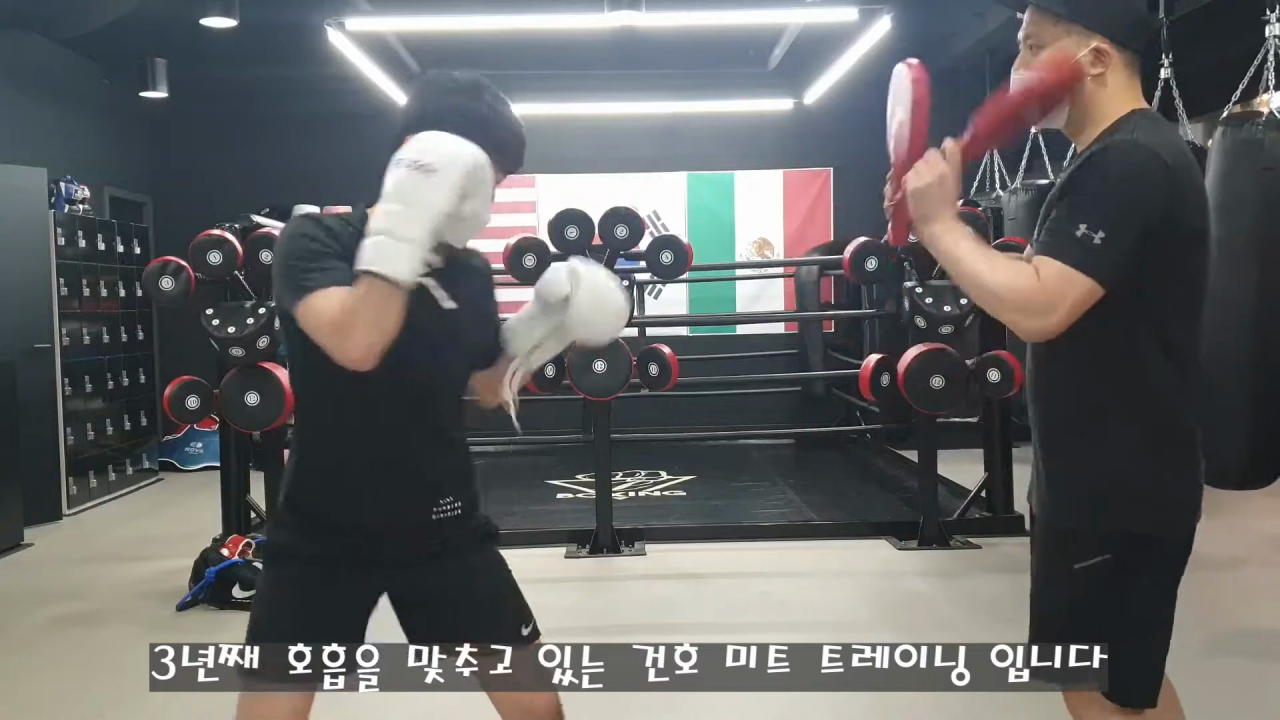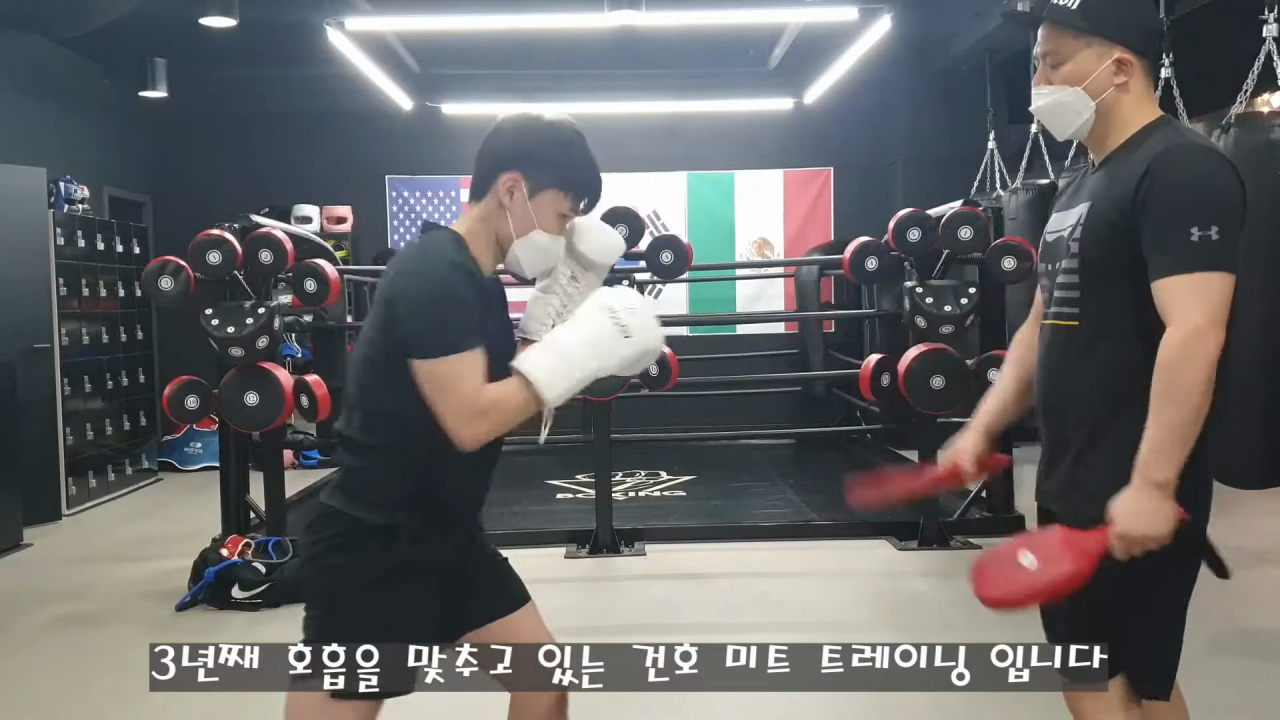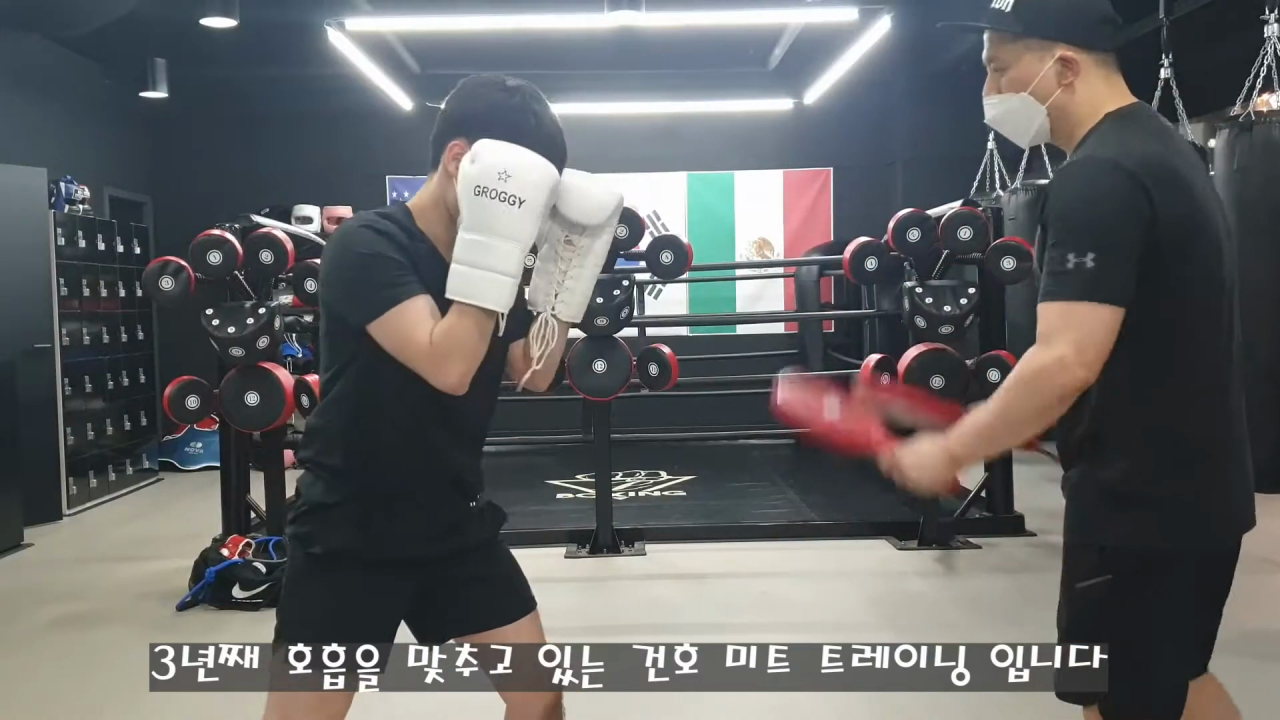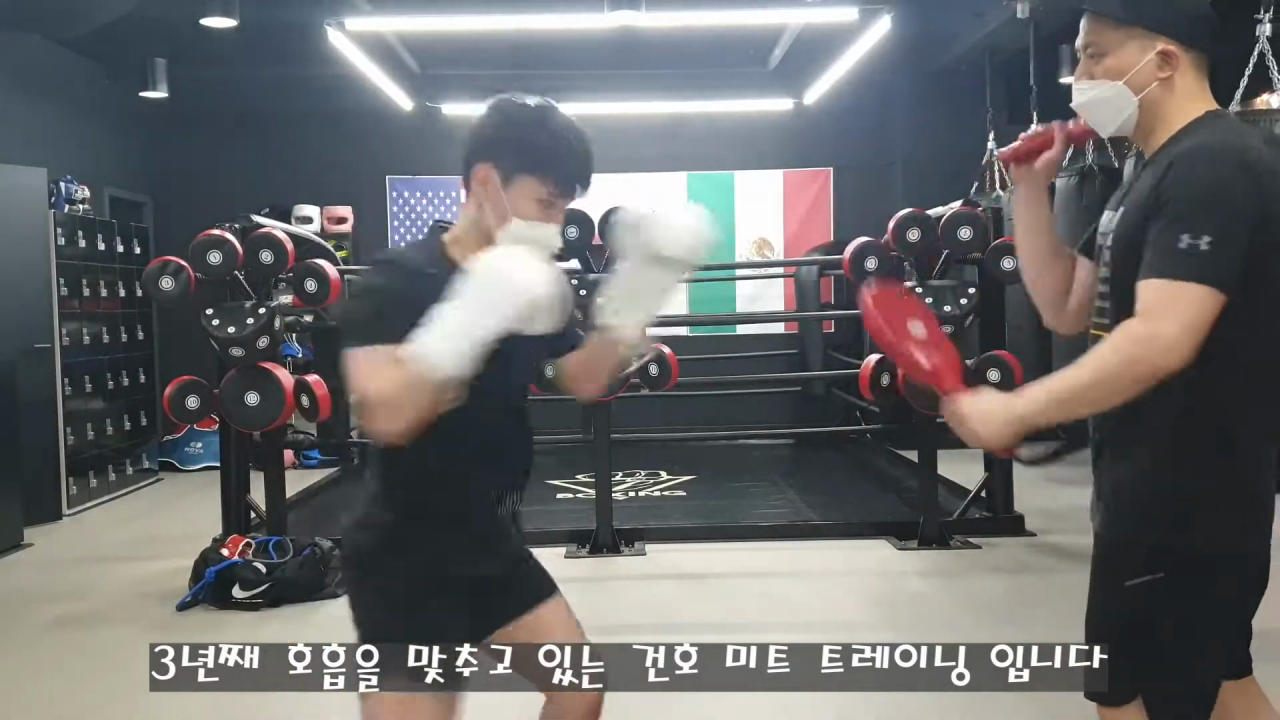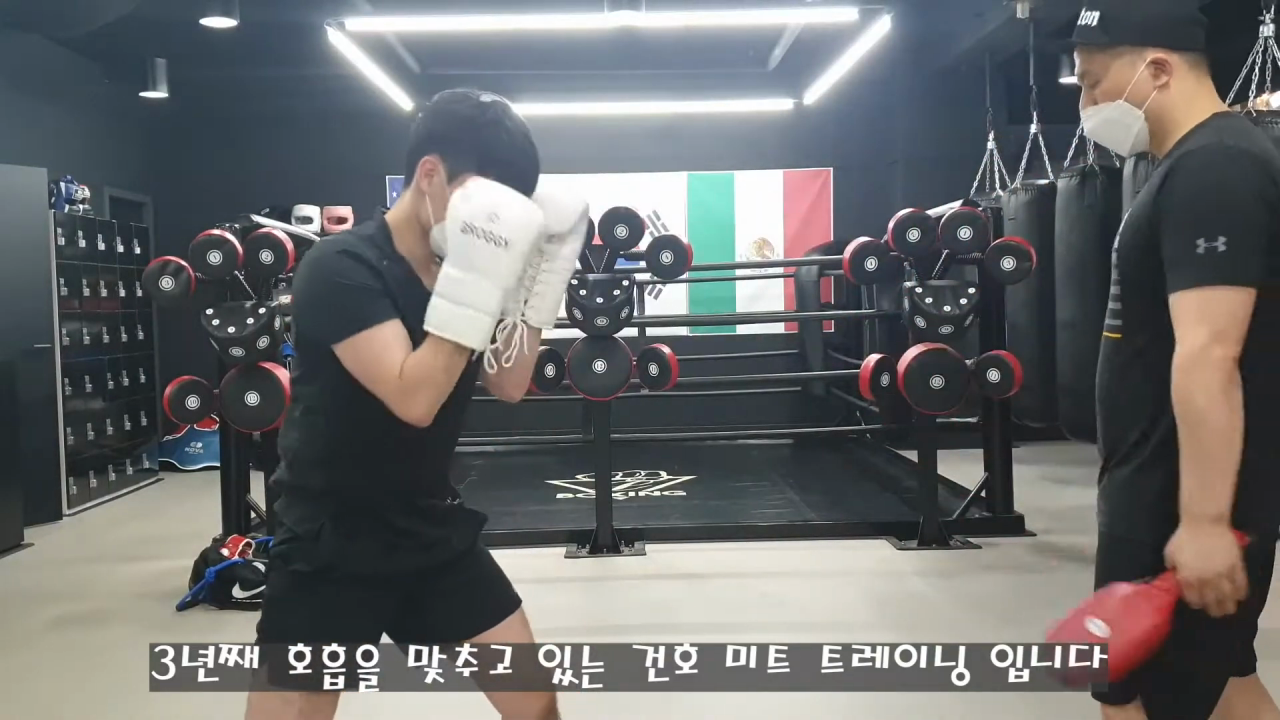
dt=0.7s
person 1, frame 1
left shoulder: (1133, 163)
right shoulder: (1107, 161)
left elbow: (1039, 308)
right elbow: (1041, 287)
left wrist: (941, 223)
right wrist: (940, 219)
left hip: (1123, 482)
right hip: (1094, 474)
person 1, frame 2
left shoulder: (1181, 170)
right shoulder: (1086, 182)
left elbow: (1196, 336)
left wrist: (1153, 484)
right wrist: (982, 428)
left hip: (1132, 489)
right hip: (1079, 479)
person 1, frame 3
left shoulder: (1098, 178)
right shoulder: (1155, 151)
left elbow: (1068, 361)
left wrist: (948, 453)
right wrist: (986, 424)
left hip: (1139, 497)
right hip: (1192, 483)
person 1, frame 4
left shoulder: (1217, 170)
right shoulder: (1158, 176)
left elbow: (1158, 339)
right elbow: (1071, 310)
left wrist: (1017, 411)
right wrist: (1029, 200)
left hip: (1187, 497)
right hip: (1156, 486)
person 1, frame 5
left shoulder: (1209, 168)
right shoulder: (1199, 166)
left elbow: (1208, 354)
left wrist: (1203, 521)
left hip: (1179, 509)
right hip: (1167, 496)
person 2, frame 1
left shoulder: (468, 271)
right shoulder: (314, 240)
right elbow: (355, 346)
left wrist: (545, 326)
right wrist: (405, 222)
left hip: (445, 533)
right hip: (322, 538)
person 2, frame 2
left shoulder: (480, 278)
right shoulder: (432, 274)
left elbow: (513, 388)
right elbow: (470, 422)
left wrist: (580, 305)
right wrist: (581, 349)
left hip: (446, 537)
right hip: (369, 549)
person 2, frame 3
left shoulder: (478, 254)
right shoulder: (368, 245)
left elbow: (533, 373)
right elbow: (448, 367)
left wrist: (571, 259)
right wrist: (496, 243)
left hip: (455, 525)
right hip: (350, 532)
person 2, frame 4
left shoulder: (530, 275)
right shoulder: (392, 285)
left elbow: (587, 379)
right elbow: (387, 417)
left wrist: (644, 277)
right wrist: (464, 321)
left hip: (484, 534)
right hip: (404, 548)
person 2, frame 5
left shoulder: (456, 265)
right shoulder: (341, 267)
left elbow: (509, 384)
right elbow: (414, 399)
left wrist: (547, 270)
right wrist: (479, 273)
left hip: (435, 535)
right hip: (331, 551)
